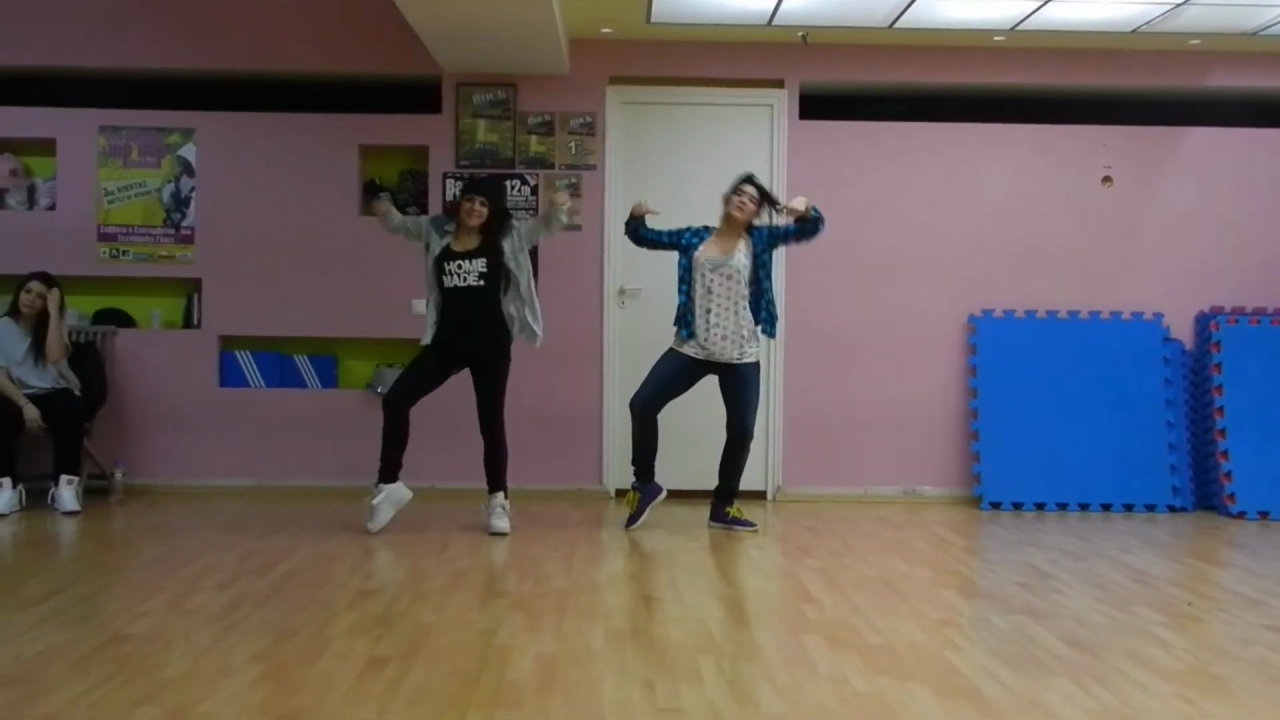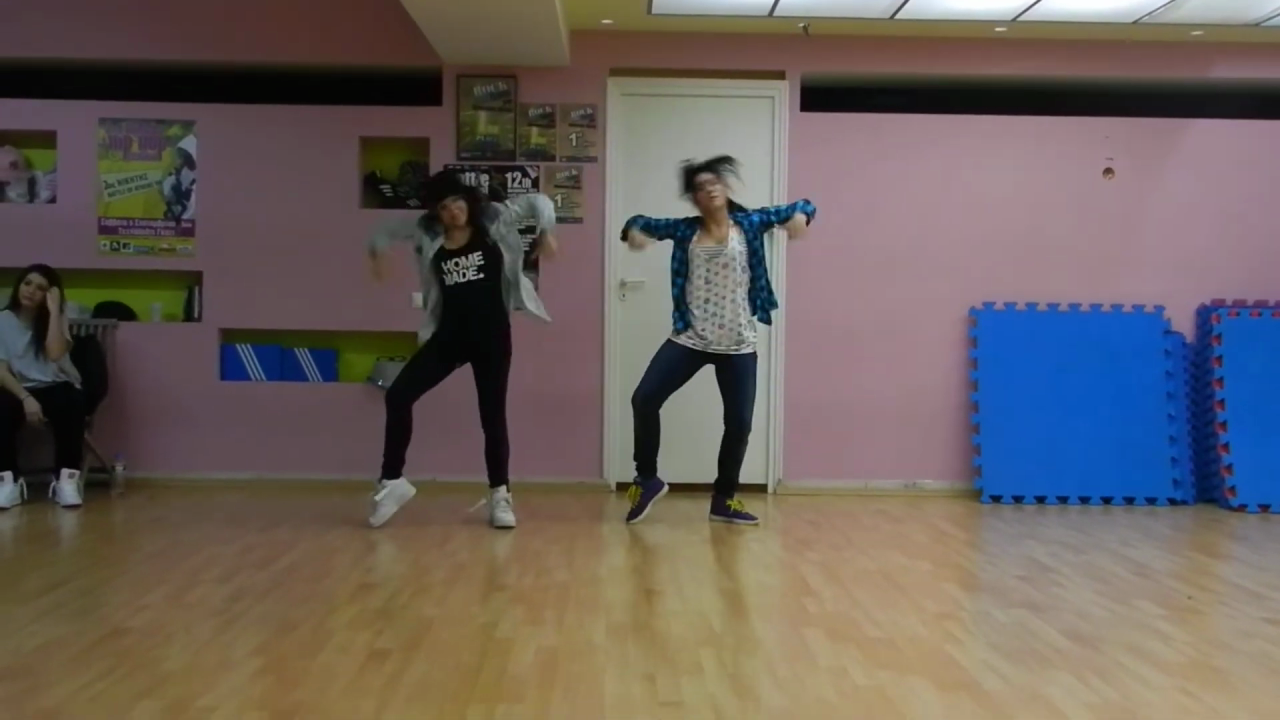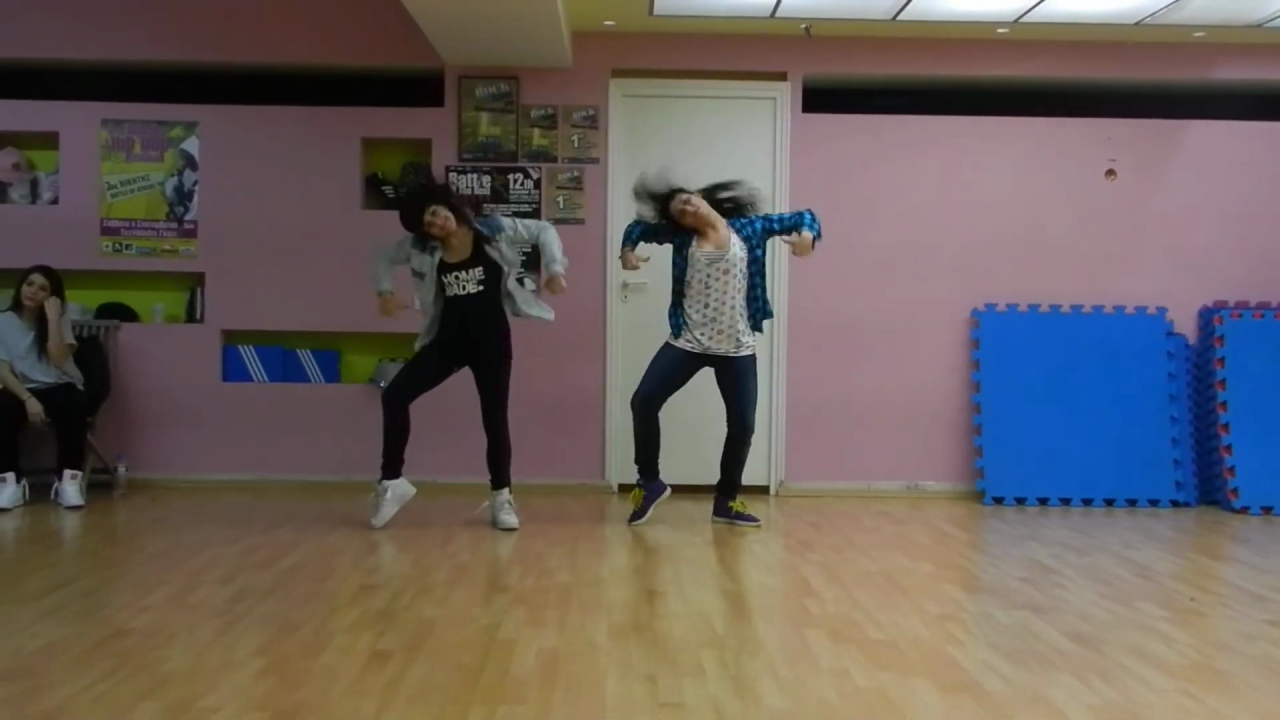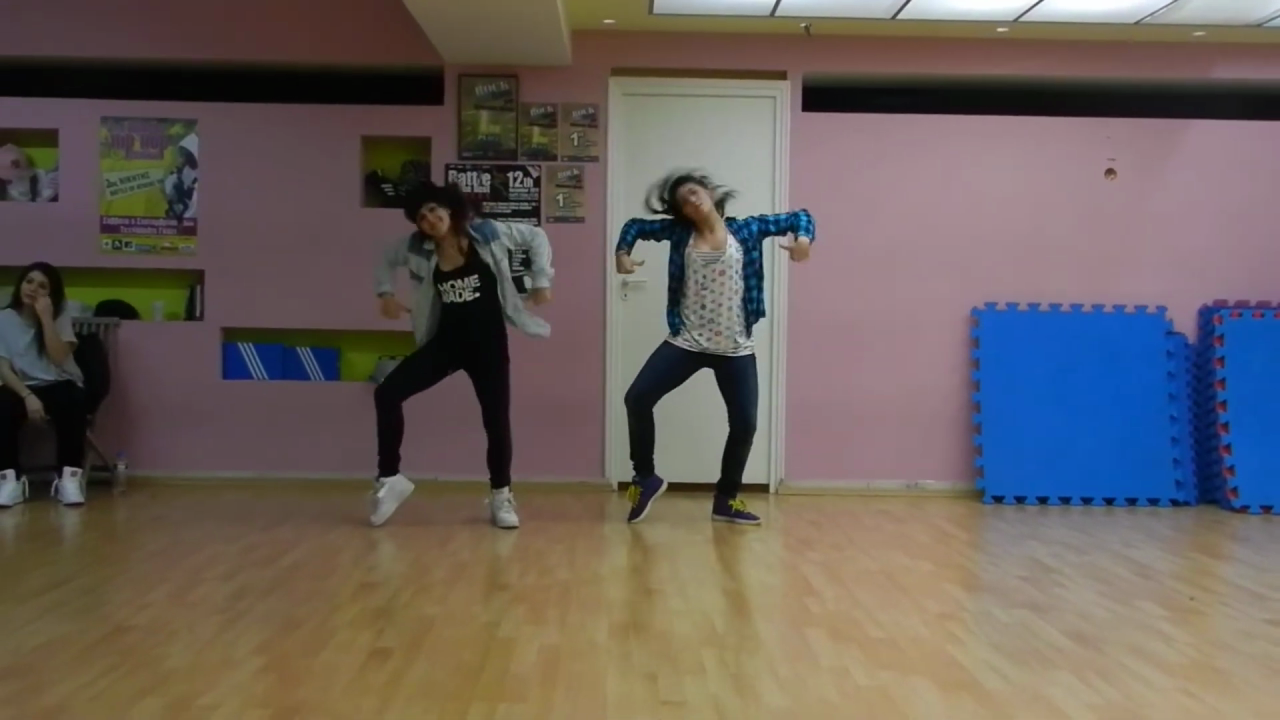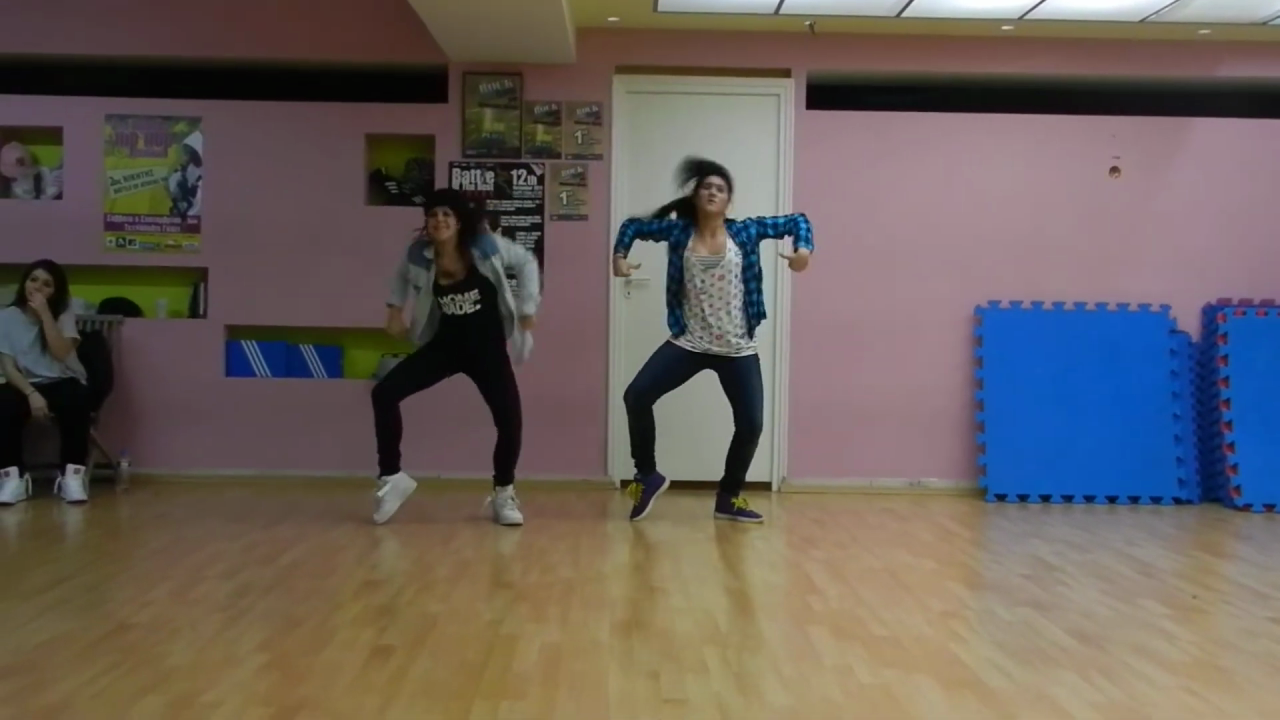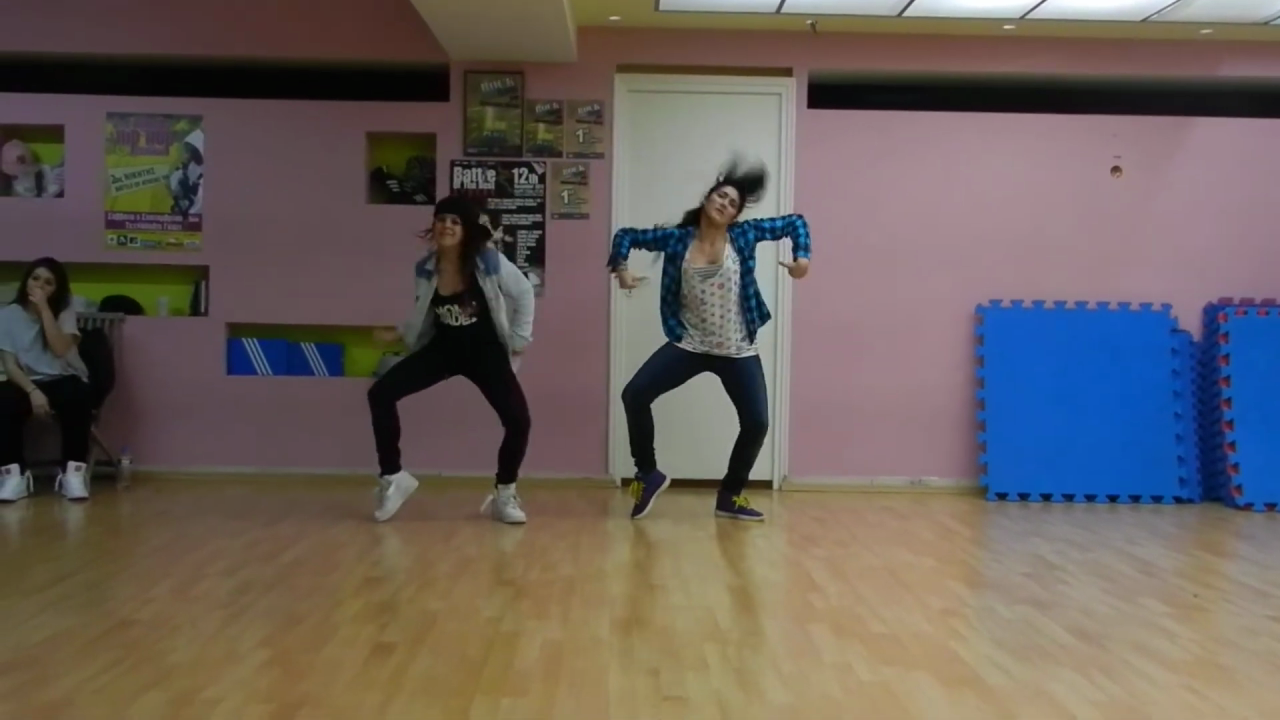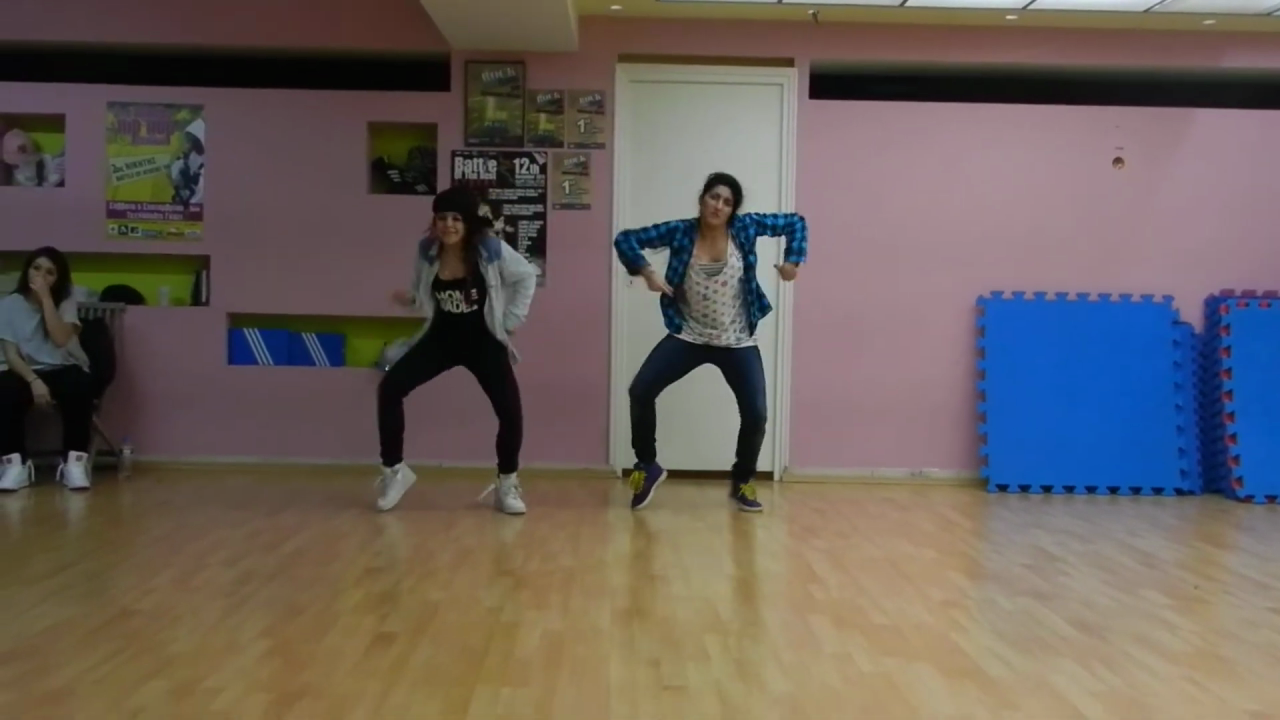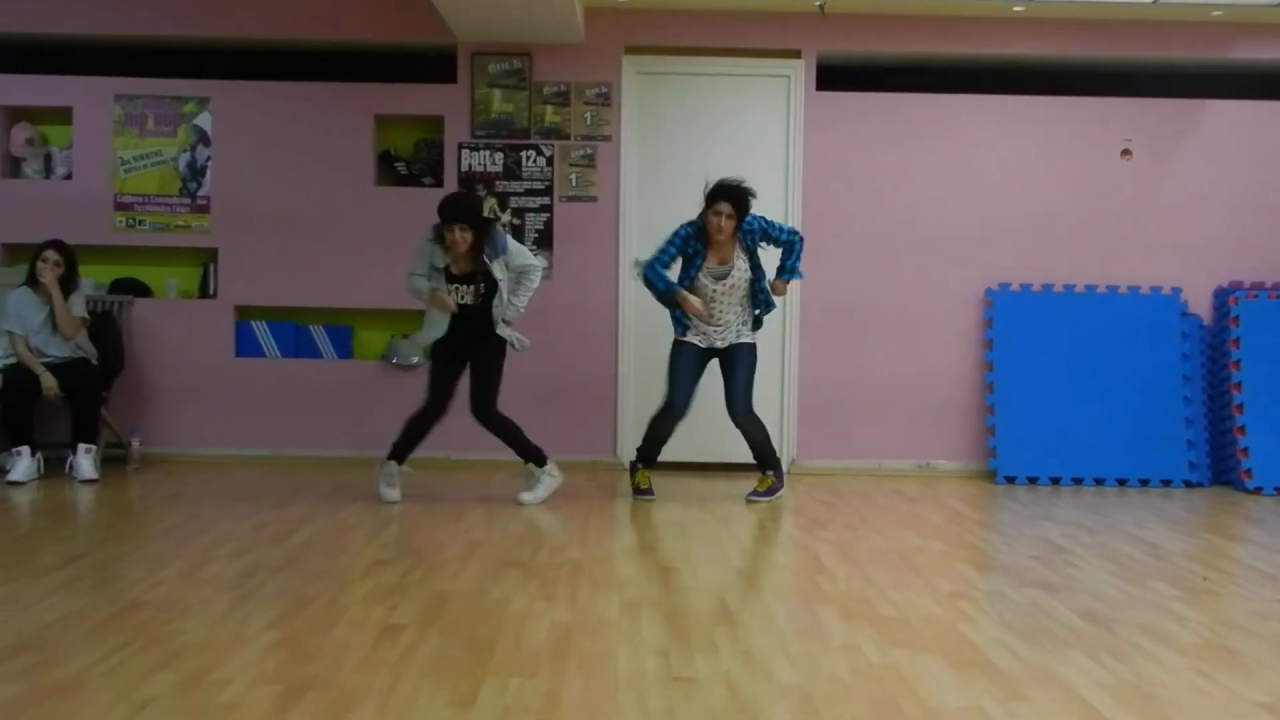
dt=0.1s
person 1, frame 1
left shoulder: (760, 241)
right shoulder: (694, 238)
left elbow: (810, 230)
right elbow: (643, 237)
left wrist: (806, 211)
right wrist: (635, 218)
left hip: (740, 354)
right hip: (691, 348)
left knee: (742, 431)
right knee: (642, 405)
left ankle: (723, 505)
right ankle: (645, 485)
person 1, frame 2
left shoulder: (749, 223)
right shoulder: (684, 229)
left elbow: (800, 207)
right elbow: (640, 221)
left wrist: (800, 216)
right wrist: (632, 233)
left hip: (737, 344)
right hip: (690, 339)
left knee: (739, 423)
right knee: (644, 400)
left ankle: (724, 498)
right ankle: (647, 480)
person 1, frame 3
left shoulder: (750, 229)
right shoulder: (682, 236)
left elbow: (803, 216)
right elbow: (639, 228)
left wrist: (807, 233)
right wrist: (628, 250)
left hip: (736, 347)
right hip: (688, 342)
left knee: (742, 426)
right knee: (642, 403)
left ankle: (727, 500)
right ankle: (649, 483)
person 1, frame 4
left shoulder: (747, 230)
right shoulder: (681, 232)
left elbow: (799, 218)
right elbow: (636, 227)
left wrist: (803, 239)
right wrist: (623, 253)
left hip: (734, 348)
right hip: (686, 342)
left knee: (745, 424)
right knee: (637, 399)
left ankle: (726, 498)
right ankle: (646, 480)
person 1, frame 5
left shoulder: (745, 231)
right shoulder: (679, 231)
left elbow: (797, 221)
right elbow: (633, 225)
left wrist: (803, 248)
right wrist: (619, 255)
left hip: (737, 348)
right hip: (689, 342)
left knee: (751, 422)
right knee: (636, 396)
left ankle: (729, 497)
right ankle: (648, 476)
person 1, frame 6
left shoulder: (744, 235)
right shoulder: (678, 236)
left elbow: (795, 222)
right elbow: (625, 237)
left wrist: (802, 256)
right wrist: (619, 266)
left hip: (738, 349)
right hip: (689, 344)
left knee: (757, 421)
right knee: (634, 395)
left ankle: (731, 496)
right ankle: (648, 475)
person 1, frame 7
left shoulder: (745, 228)
right shoulder: (680, 231)
left elbow: (795, 222)
right elbow: (626, 239)
left wrist: (794, 260)
right wrist: (644, 269)
left hip: (737, 341)
right hip: (688, 336)
left knee: (756, 414)
right knee: (641, 390)
left ankle: (742, 482)
right ankle: (647, 466)
person 1, frame 8
left shoulder: (751, 228)
right shoulder: (688, 234)
left elbow: (793, 239)
right elbow: (651, 269)
left wrist: (786, 277)
right wrist: (677, 295)
left hip: (739, 337)
right hip: (694, 335)
left knee: (740, 409)
right knee: (676, 404)
left ankle: (771, 471)
right ankle: (642, 465)
person 2, frame 1
left shoulder: (507, 237)
right shoulder: (438, 232)
left elbow: (548, 225)
right elbow: (399, 226)
left wrist: (557, 207)
right wrist: (385, 210)
left hip: (490, 342)
right hip: (446, 340)
left knee: (491, 421)
right knee: (394, 401)
left ankle: (497, 503)
right ankle: (389, 487)
person 2, frame 2
left shoulder: (492, 219)
right shoulder: (427, 231)
left elbow: (536, 202)
right elbow: (387, 234)
left wrist: (546, 230)
right wrist: (376, 250)
left hip: (491, 334)
right hip: (449, 334)
left knee: (493, 416)
right knee: (398, 397)
left ankle: (499, 497)
right ankle: (392, 482)
person 2, frame 3
left shoulder: (493, 230)
right shoulder: (421, 245)
left elbow: (543, 231)
right elbow: (386, 255)
left wrist: (554, 268)
right wrist: (384, 290)
left hip: (491, 338)
right hip: (448, 337)
left knee: (495, 419)
right knee: (394, 396)
left ankle: (502, 499)
right ankle: (392, 483)
person 2, frame 4
left shoulder: (486, 234)
right shoulder: (417, 247)
left elbow: (535, 235)
right elbow: (388, 258)
left wrist: (541, 280)
right wrist: (386, 292)
left hip: (488, 343)
right hip: (446, 341)
left knee: (496, 423)
right knee: (387, 394)
left ankle: (500, 496)
right ankle: (390, 481)
person 2, frame 5
left shoulder: (486, 246)
right shoulder: (420, 255)
left elbow: (525, 262)
right elbow: (402, 276)
left wrist: (528, 309)
right wrist: (395, 308)
left hip: (487, 346)
right hip: (445, 344)
left knee: (510, 420)
right knee: (383, 393)
left ankle: (503, 495)
right ankle: (392, 479)
person 2, frame 6
left shoulder: (488, 261)
right shoulder: (426, 266)
left elbow: (523, 294)
left wrist: (520, 339)
right wrist: (401, 333)
left hip: (486, 352)
right hip: (442, 349)
left knee: (519, 421)
right knee: (380, 394)
left ankle: (505, 494)
right ankle: (393, 479)
person 2, frame 7
left shoulder: (491, 249)
right shoulder: (427, 250)
left elbow: (526, 277)
left wrist: (512, 321)
right wrist: (410, 298)
left hip: (484, 340)
right hip: (442, 338)
left knee: (510, 412)
right knee: (390, 389)
left ankle: (507, 484)
right ankle: (394, 471)
person 2, frame 8
left shoulder: (498, 243)
right shoulder: (433, 244)
left elbow: (532, 269)
right elbow: (416, 278)
left wrist: (510, 310)
right wrist: (433, 295)
left hip: (487, 333)
right hip: (448, 332)
left knee: (484, 409)
right knee: (435, 404)
left ankle: (542, 470)
right ankle: (393, 467)
person 3, frame 1
left shoulder: (55, 324)
left elbow: (55, 356)
left wrist: (53, 310)
right wrist: (25, 405)
left hip: (54, 394)
left knee: (71, 409)
left ankle: (66, 486)
person 3, frame 2
left shoulder: (57, 318)
left elbow: (56, 354)
left wrist: (53, 309)
right wrist: (26, 398)
left hip: (55, 388)
left knee: (72, 402)
left ankle: (67, 479)
person 3, frame 3
left shoulder: (60, 320)
left elbow: (59, 359)
left wrist: (52, 317)
right wrist: (28, 399)
left hip: (58, 389)
right hip: (21, 390)
left knee: (75, 404)
left ankle: (69, 480)
person 3, frame 4
left shoulder: (60, 318)
left elbow: (59, 359)
left wrist: (46, 317)
right wrist: (28, 396)
left hip: (58, 386)
right hip: (21, 387)
left knee: (74, 401)
left ankle: (69, 477)
person 3, frame 5
left shoulder: (63, 315)
left elbow: (61, 354)
left wrist: (45, 313)
right wrist: (31, 394)
left hip: (61, 383)
right hip: (25, 385)
left knee: (77, 399)
left ankle: (72, 475)
person 3, frame 6
left shoulder: (65, 313)
left elbow: (60, 350)
left wrist: (44, 308)
right wrist: (33, 391)
left hip: (63, 381)
right hip: (26, 382)
left knee: (79, 396)
left ankle: (73, 472)
person 3, frame 7
left shoulder: (66, 302)
left elbow: (60, 339)
left wrist: (45, 296)
right wrist: (34, 381)
left hip: (64, 370)
right hip: (27, 372)
left knee: (80, 386)
left ankle: (75, 462)
person 3, frame 8
left shoulder: (73, 295)
right shoulder: (17, 297)
left elbow: (69, 332)
right elbow: (19, 347)
left wrist: (54, 290)
right wrist: (43, 374)
left hip: (72, 364)
right hip: (36, 364)
left knee: (88, 378)
right knee: (12, 381)
left ankle: (84, 454)
right ankle: (24, 456)
